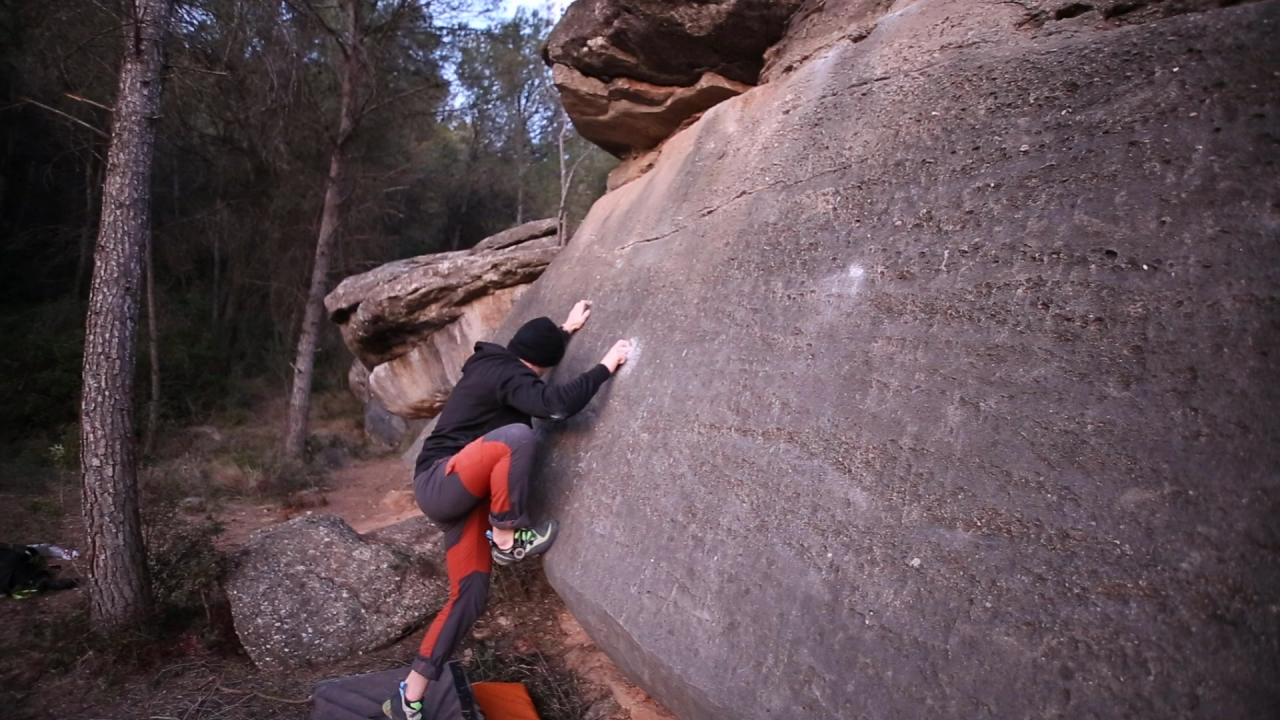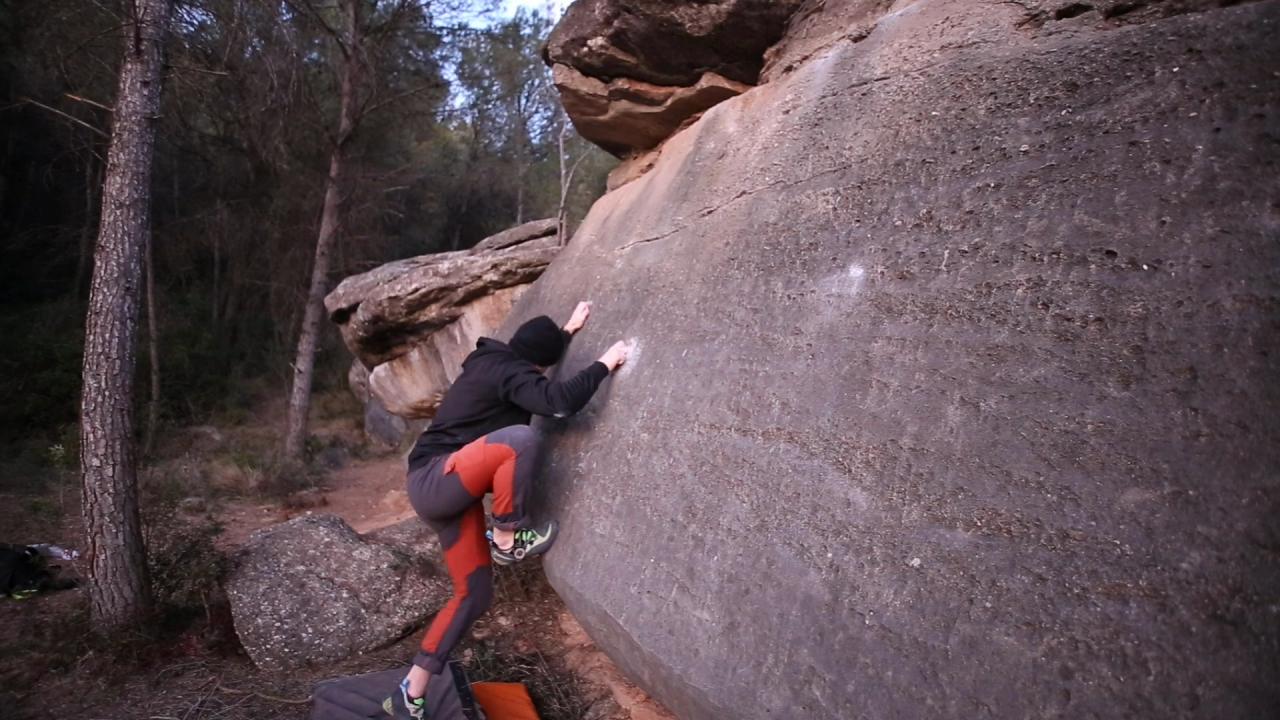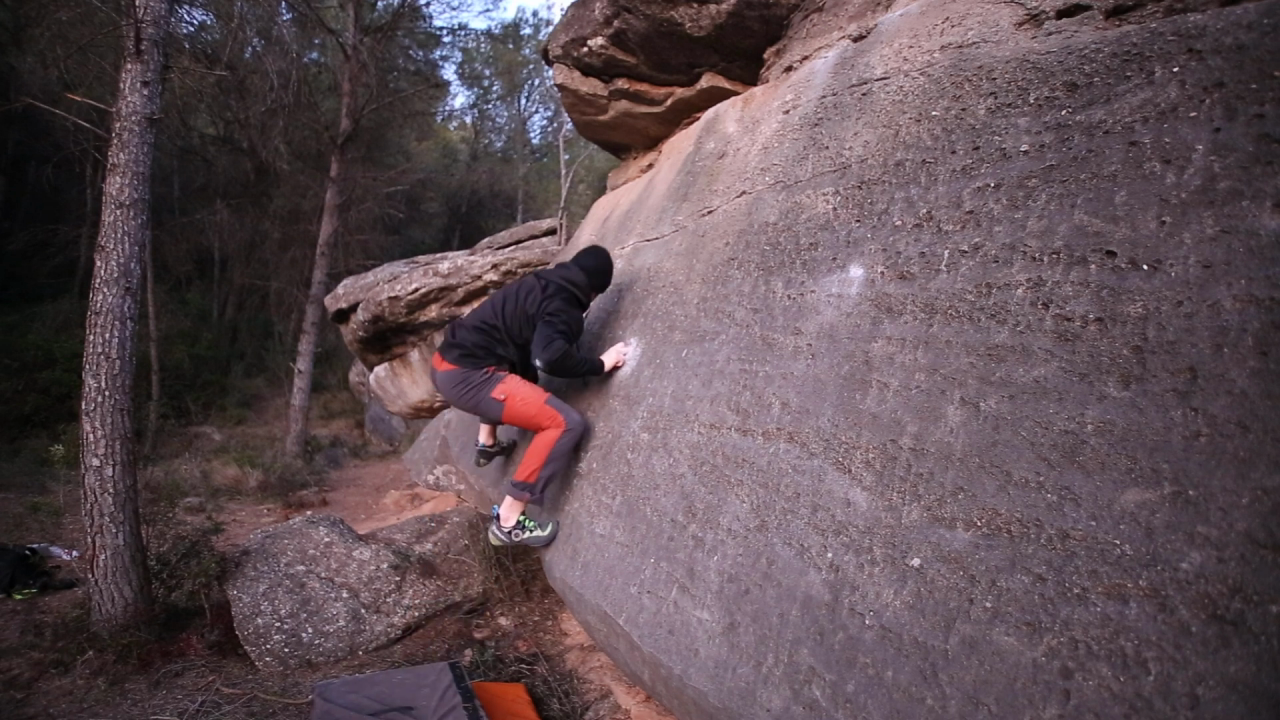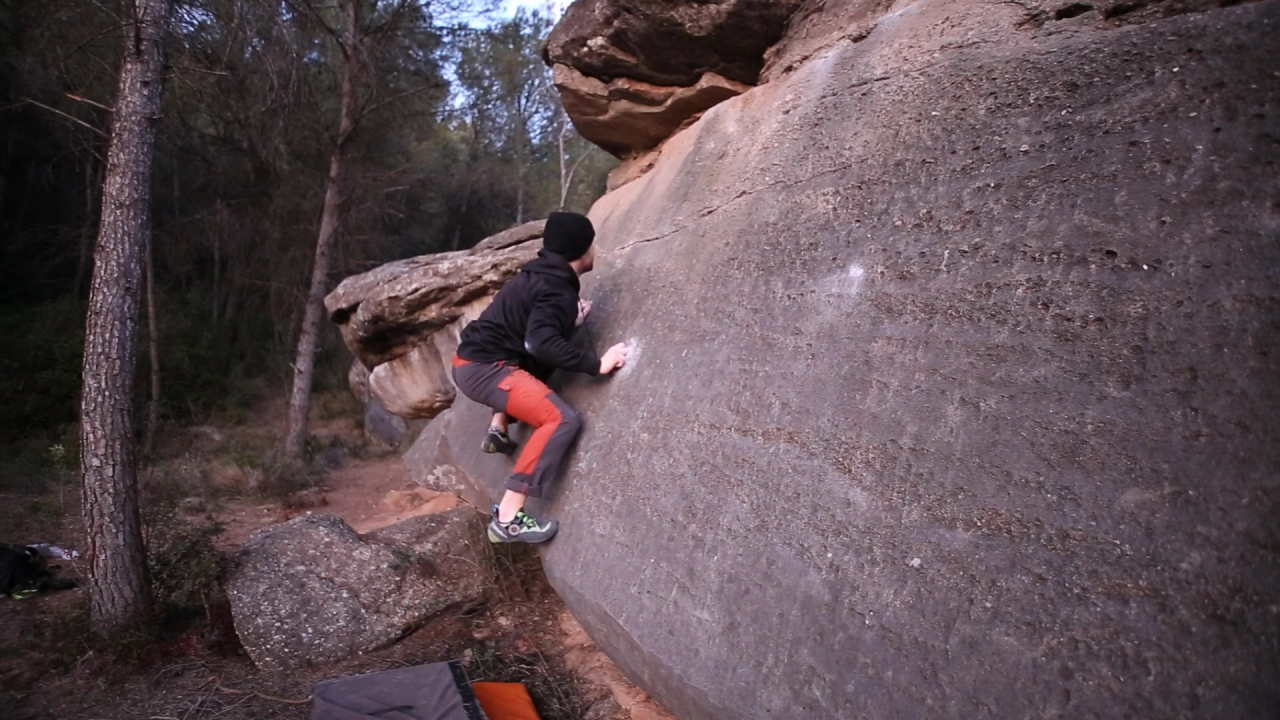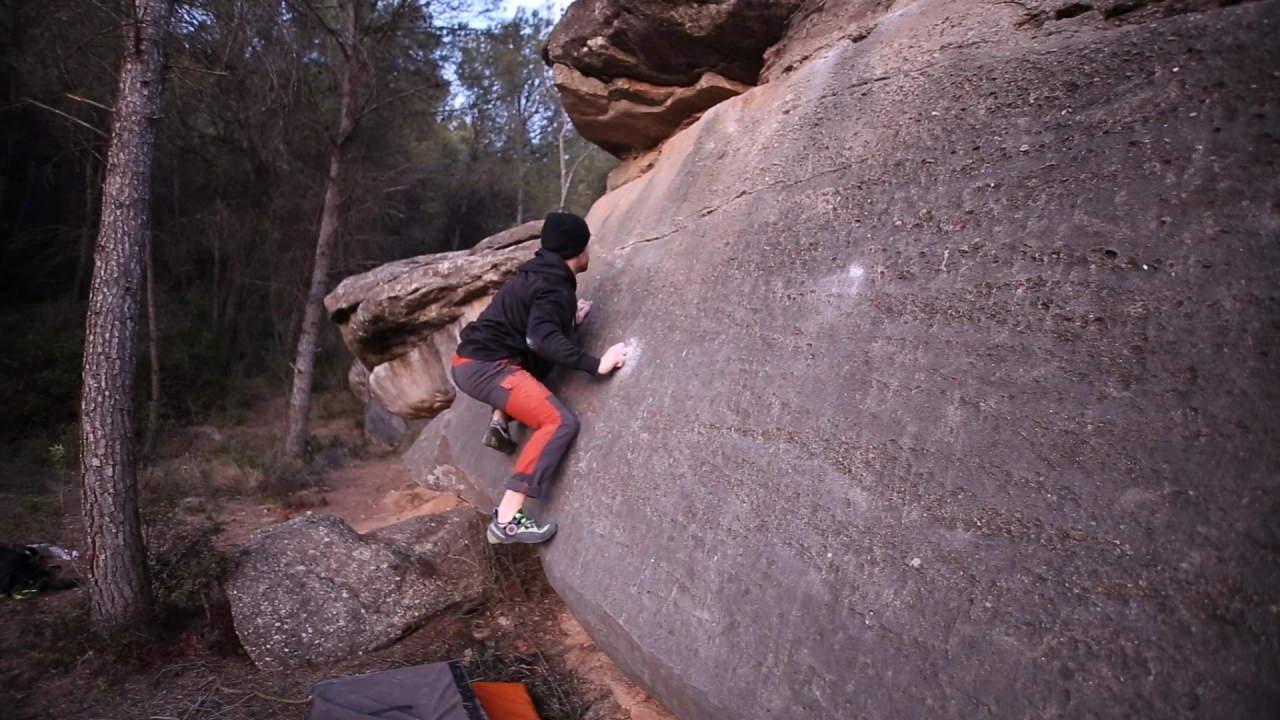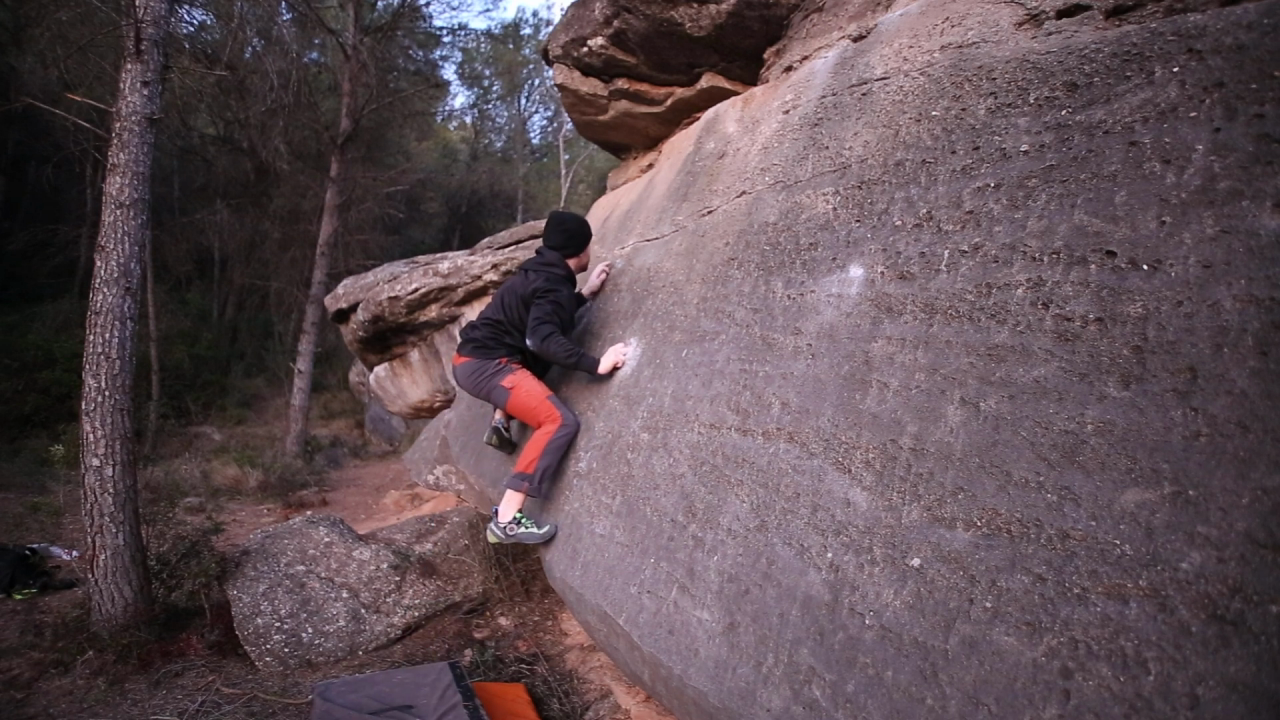
dt=0.7s
person 1, frame 1
left shoulder: (494, 365)
right shoulder: (505, 375)
left elbow: (533, 351)
right elbow: (556, 402)
left wrist: (566, 330)
right wrist: (606, 366)
left hip: (455, 491)
right hip: (440, 484)
left knee: (469, 595)
right knee: (516, 436)
right ankle: (508, 539)
person 1, frame 2
left shoulder: (494, 363)
right shoulder: (509, 373)
left elbow: (534, 352)
right elbow: (559, 400)
left wrist: (569, 330)
right wrist: (604, 364)
left hip: (444, 489)
right hip: (435, 480)
left knee: (474, 593)
right knee: (520, 438)
right ankle: (508, 539)
person 1, frame 3
left shoulder: (541, 284)
right shoulder: (563, 308)
right elbow: (549, 358)
left wrist: (568, 327)
right wrist: (600, 364)
left hip: (447, 364)
right hip: (468, 377)
right knee: (566, 423)
left ankle: (486, 442)
right ankle: (508, 522)
person 1, frame 4
left shoulder: (541, 275)
right shoulder: (557, 291)
right elbow: (541, 343)
left wrist: (570, 320)
right wrist: (597, 364)
left hip: (470, 362)
right hip: (484, 369)
left knee: (529, 369)
right knee: (561, 420)
left ankle: (498, 429)
right ankle: (508, 518)
person 1, frame 5
left shoulder: (537, 275)
right shoulder: (555, 289)
right elbow: (542, 339)
left wrist: (569, 320)
right wrist: (596, 364)
left hip: (469, 361)
right hip: (487, 368)
left knee: (531, 364)
right knee: (559, 422)
left ankle: (499, 425)
right ankle: (507, 520)
person 1, frame 6
left shoulder: (539, 273)
right shoulder: (553, 287)
right elbow: (542, 340)
left wrist: (585, 294)
right wrist: (596, 364)
left hip: (472, 360)
right hip: (486, 366)
left knee: (527, 363)
right knee: (560, 422)
left ankle: (500, 424)
right ankle: (506, 519)
